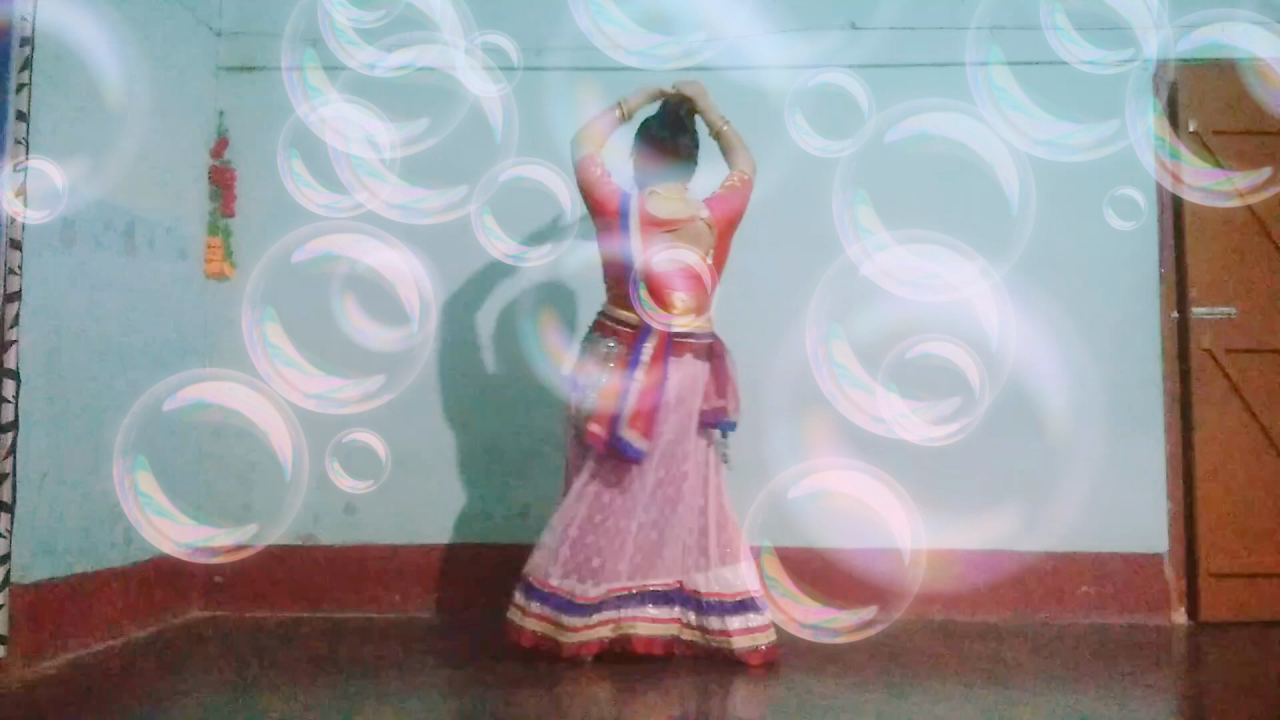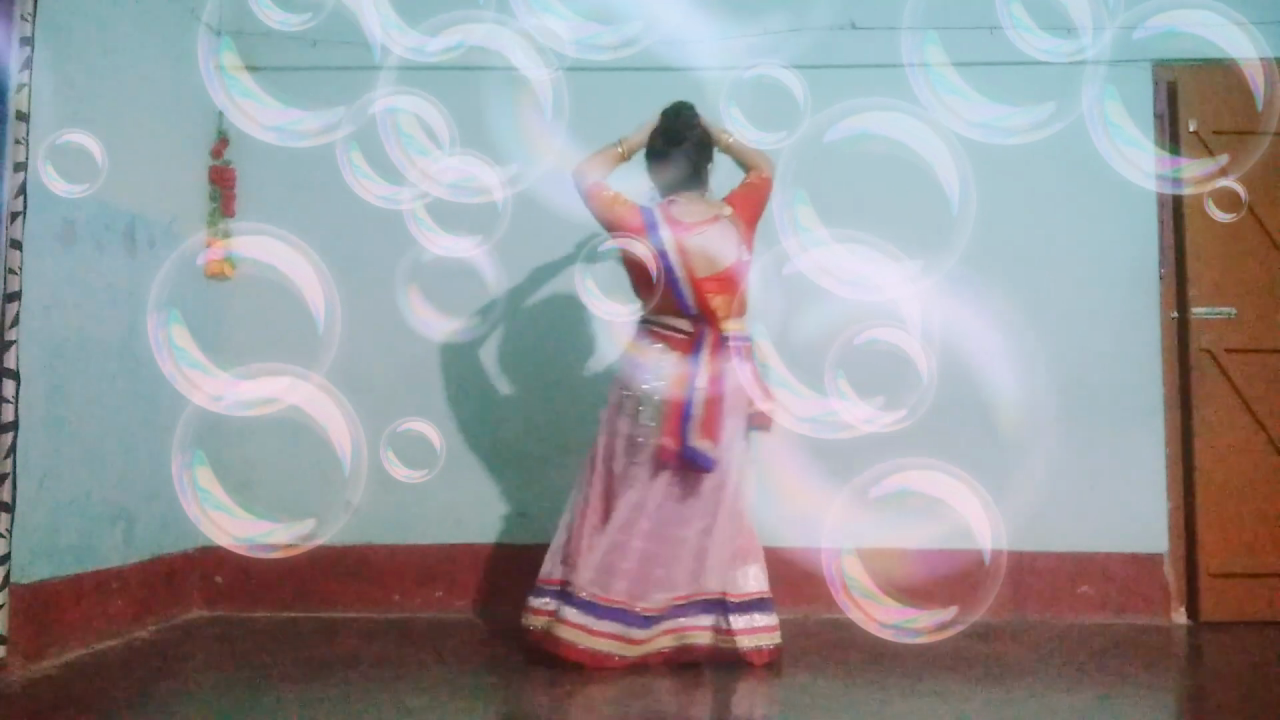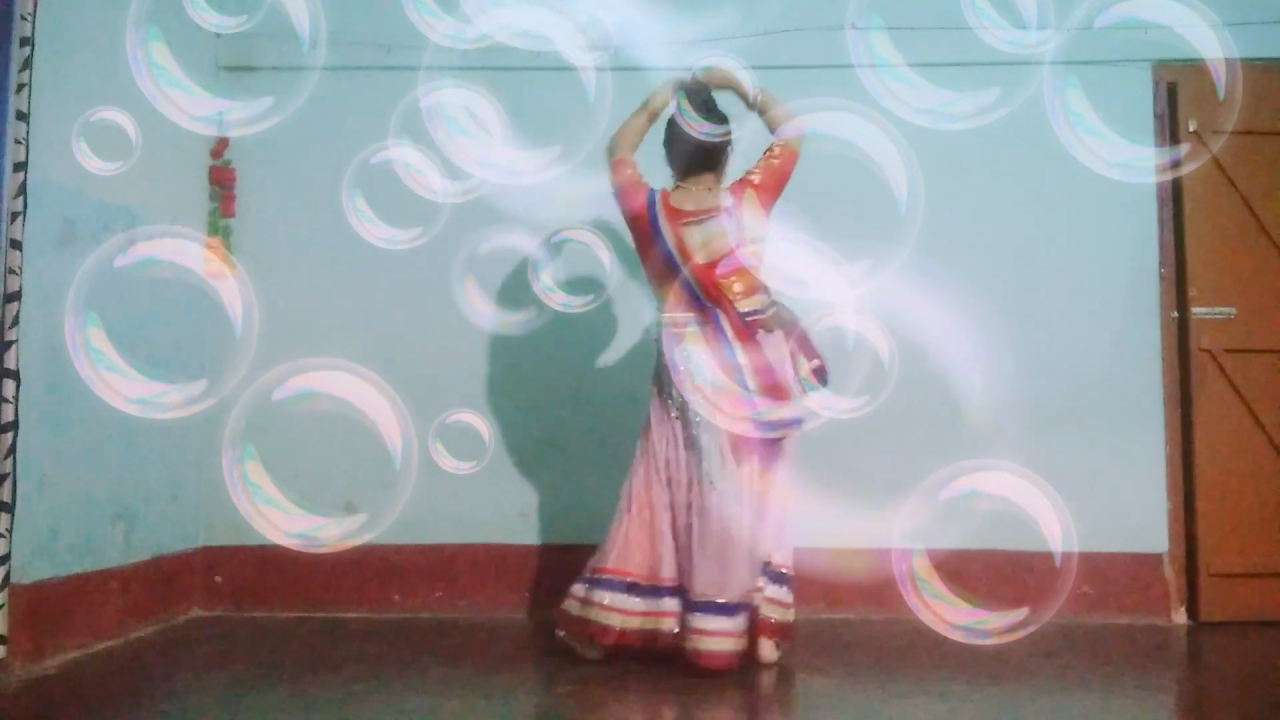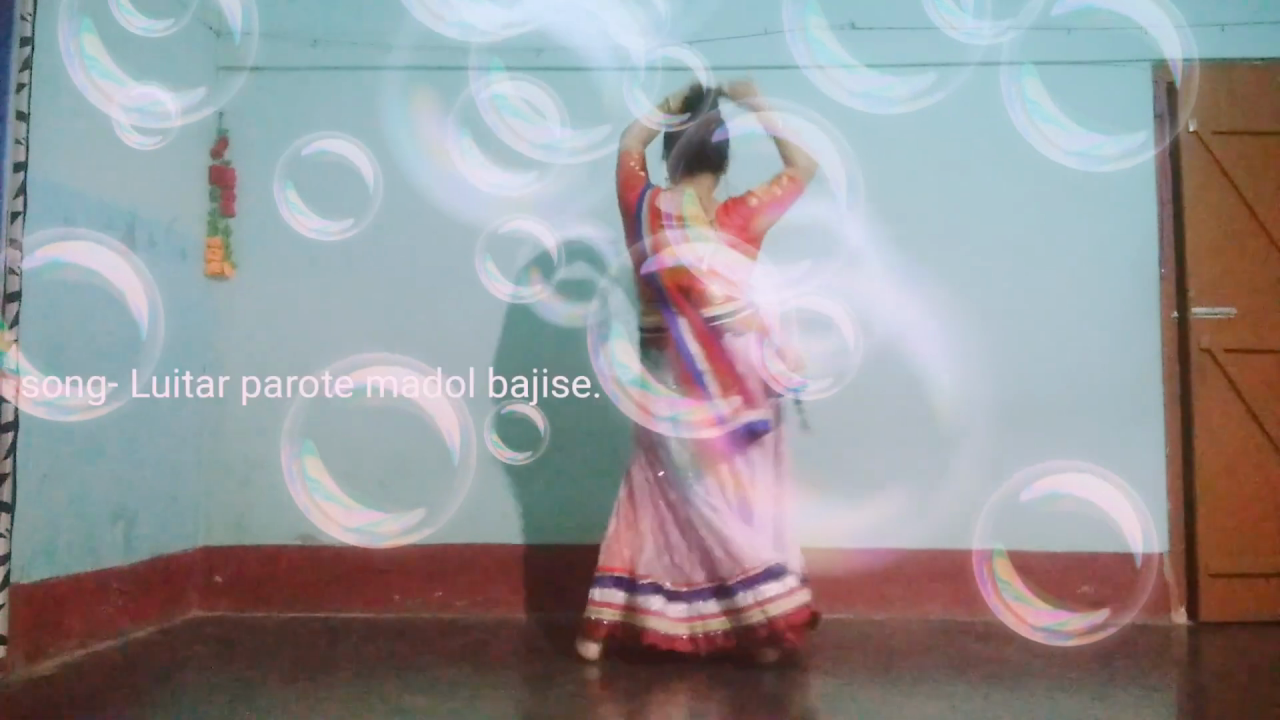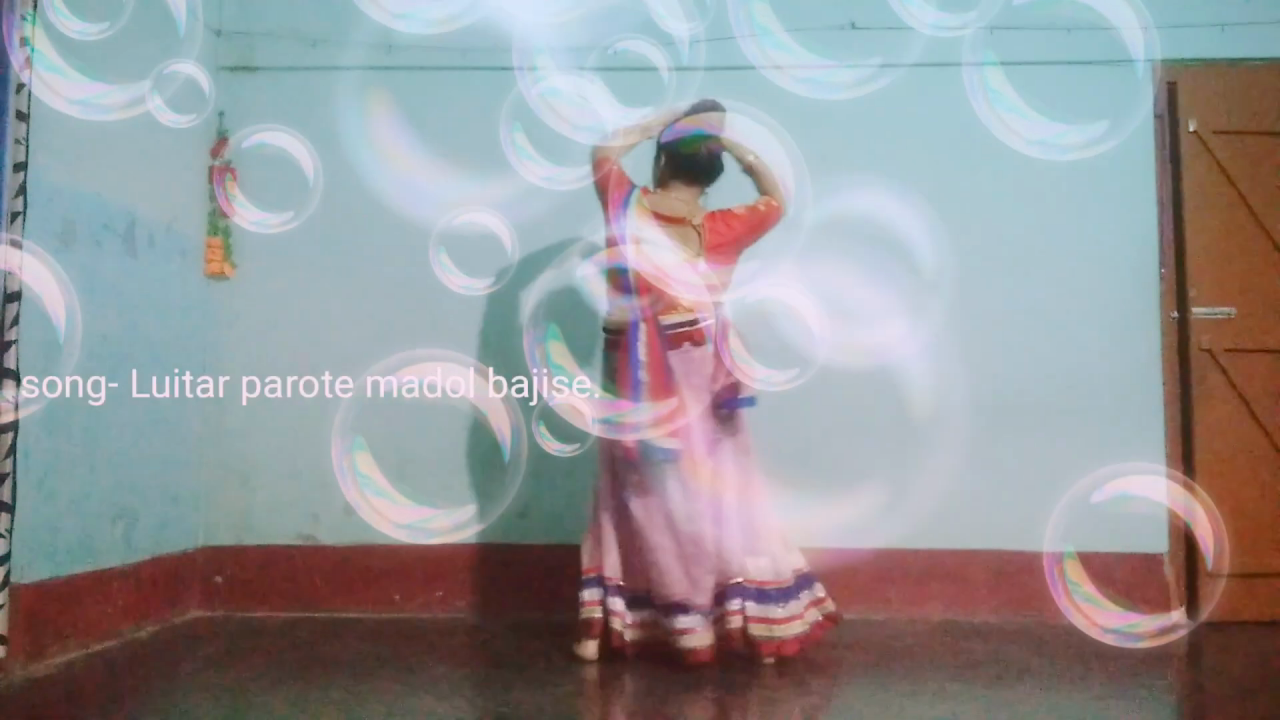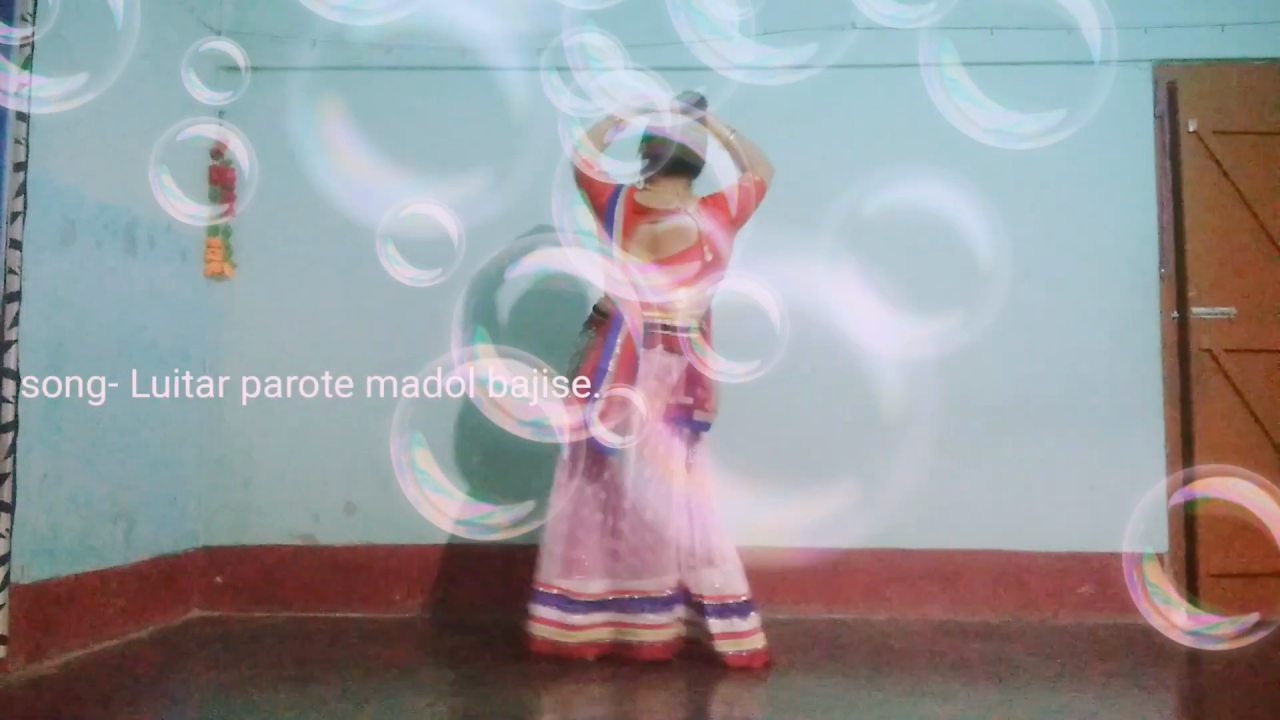
dt=0.3s
person 1, frame 1
left shoulder: (618, 212)
right shoulder: (717, 218)
left elbow: (583, 145)
right elbow: (744, 165)
left wrist: (636, 101)
right wrist: (707, 109)
left hip: (613, 373)
right hip: (684, 380)
left knee: (599, 503)
right knee: (693, 503)
left ankle: (576, 626)
right ankle: (743, 633)
person 1, frame 2
left shoulder: (642, 226)
right shoulder: (737, 218)
left elbow: (584, 177)
right elbow: (763, 166)
left wrist: (635, 141)
right wrist: (714, 133)
left hip: (655, 379)
right hip: (721, 384)
left knee: (623, 509)
right knee: (715, 511)
left ankle: (598, 633)
right ankle: (749, 634)
person 1, frame 3
left shoulder: (646, 210)
right shoulder: (747, 205)
left elbow: (616, 155)
right elbow: (790, 136)
left wrist: (660, 99)
right wrist: (741, 88)
right hip: (758, 364)
left knee: (664, 496)
right knee: (754, 497)
left ankle: (605, 629)
right ankle: (761, 632)
person 1, frame 4
left shoulder: (640, 205)
right shoulder: (738, 219)
left elbow: (628, 148)
right elbow: (804, 166)
left wrist: (671, 107)
right wrist: (756, 107)
left hip: (668, 375)
right hip: (738, 371)
left knee: (653, 498)
right knee: (749, 498)
left ankle: (603, 629)
right ankle: (763, 624)
person 1, frame 5
left shoulder: (623, 206)
right shoulder: (721, 231)
left elbow: (603, 153)
right elbow: (779, 199)
left wrist: (663, 123)
right wrist: (735, 144)
left hip: (632, 377)
right hip: (699, 378)
left knee: (630, 500)
right knee: (722, 497)
left ankle: (599, 630)
right ankle: (765, 627)
person 1, frame 6
left shoulder: (616, 204)
right shoulder: (715, 218)
left elbow: (585, 150)
right elbow: (759, 169)
right wrist: (713, 123)
left hip: (609, 370)
right hip: (672, 377)
left knee: (591, 499)
right knee: (680, 501)
left ankle: (576, 629)
right ankle: (731, 635)
